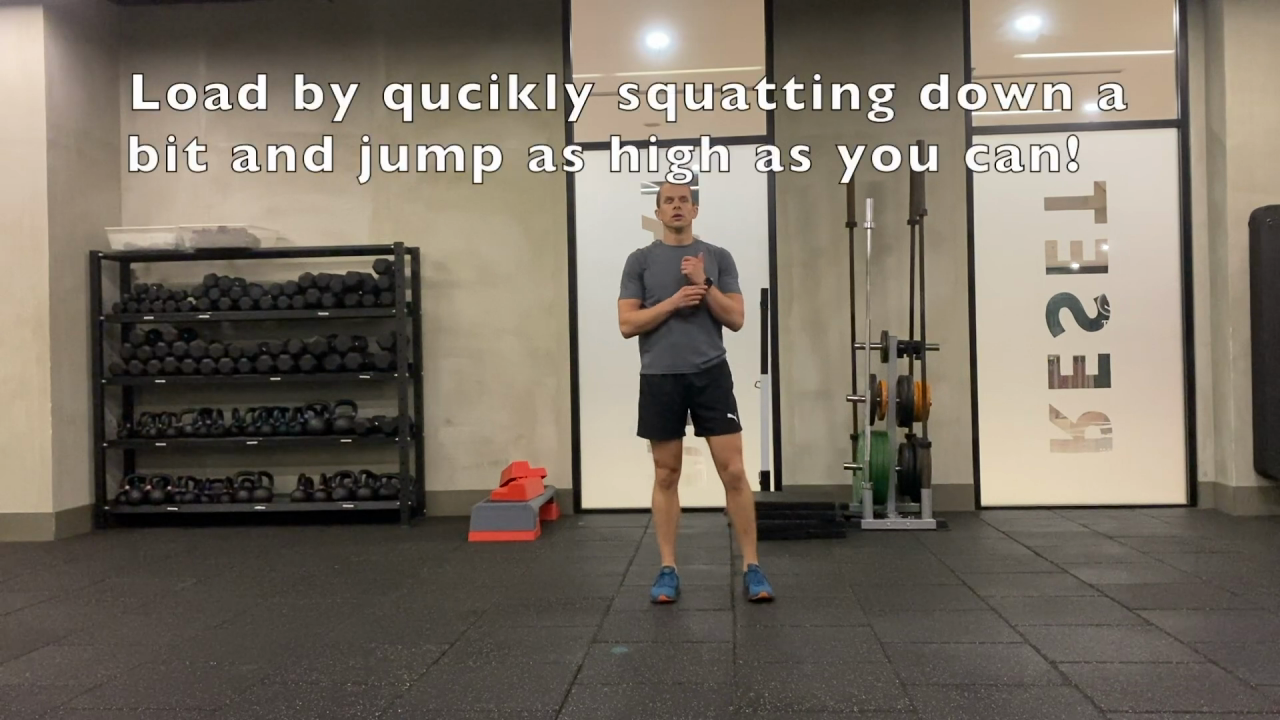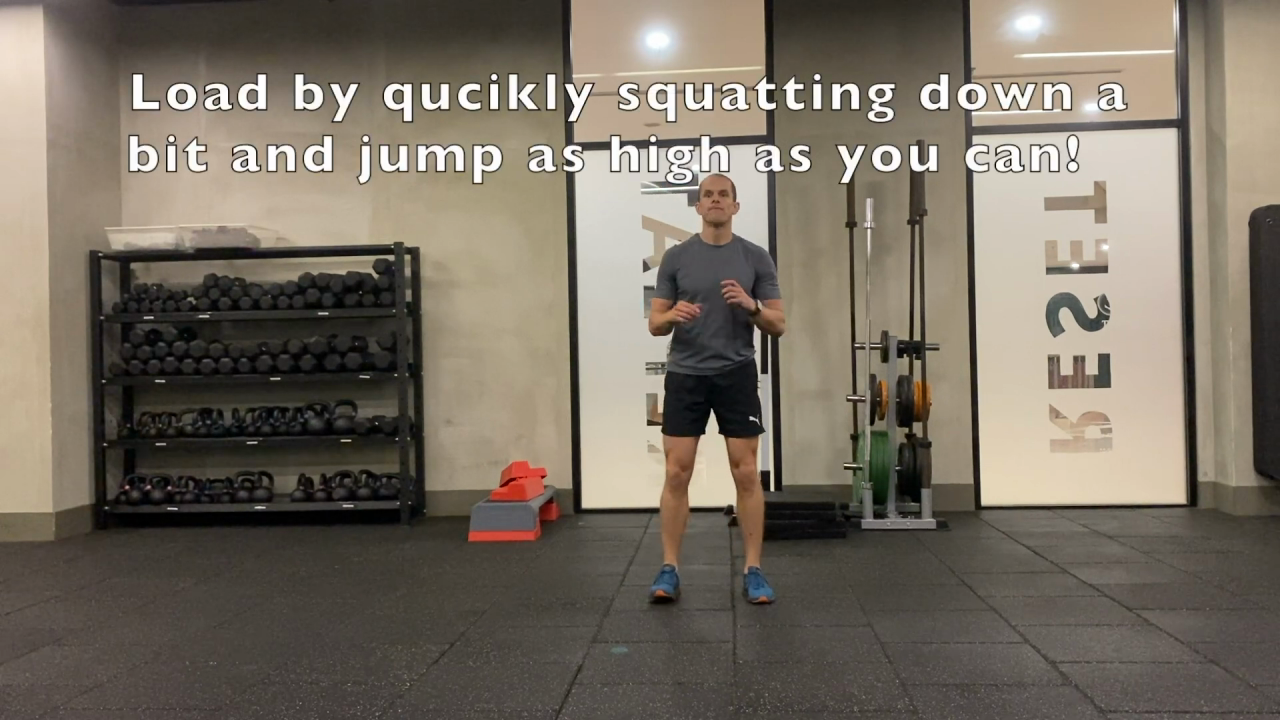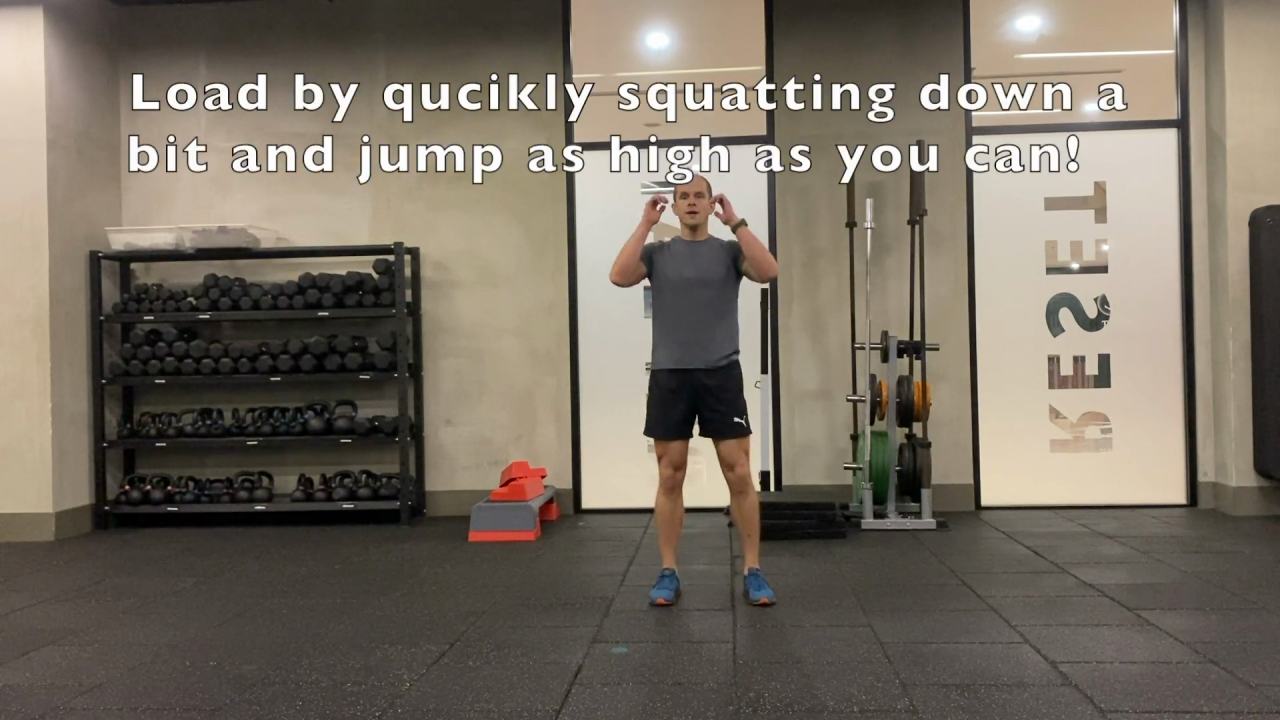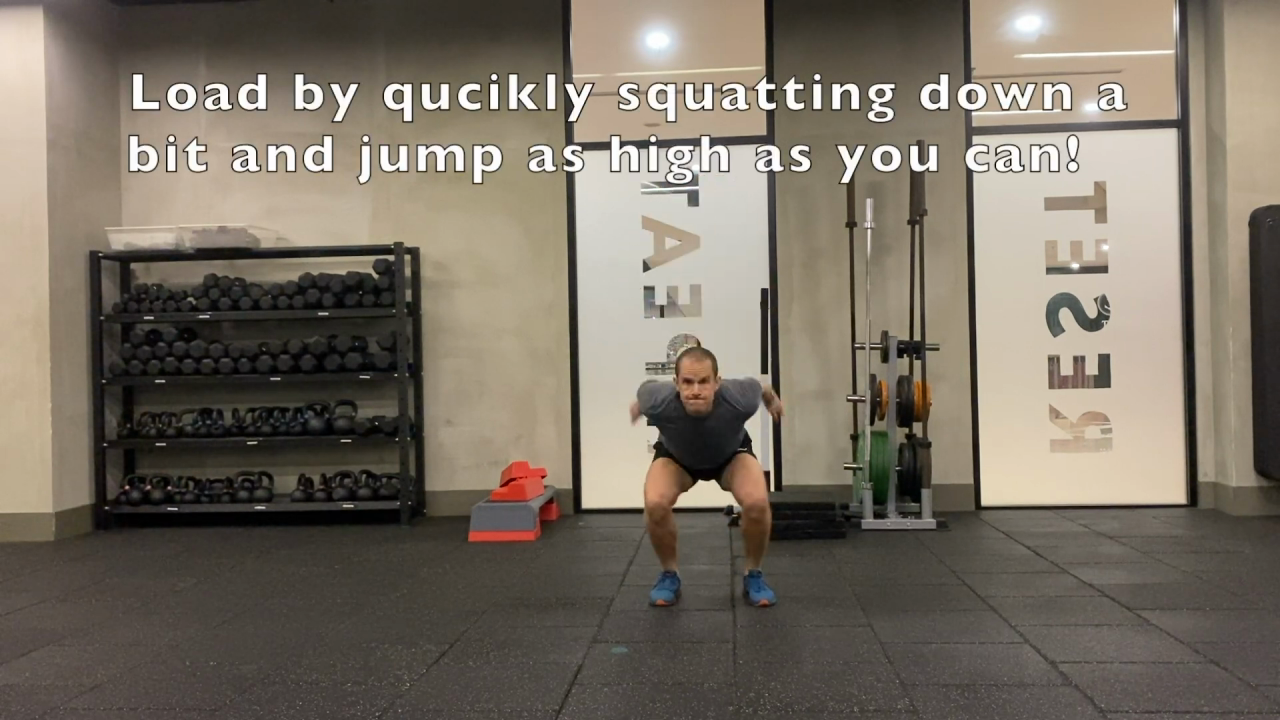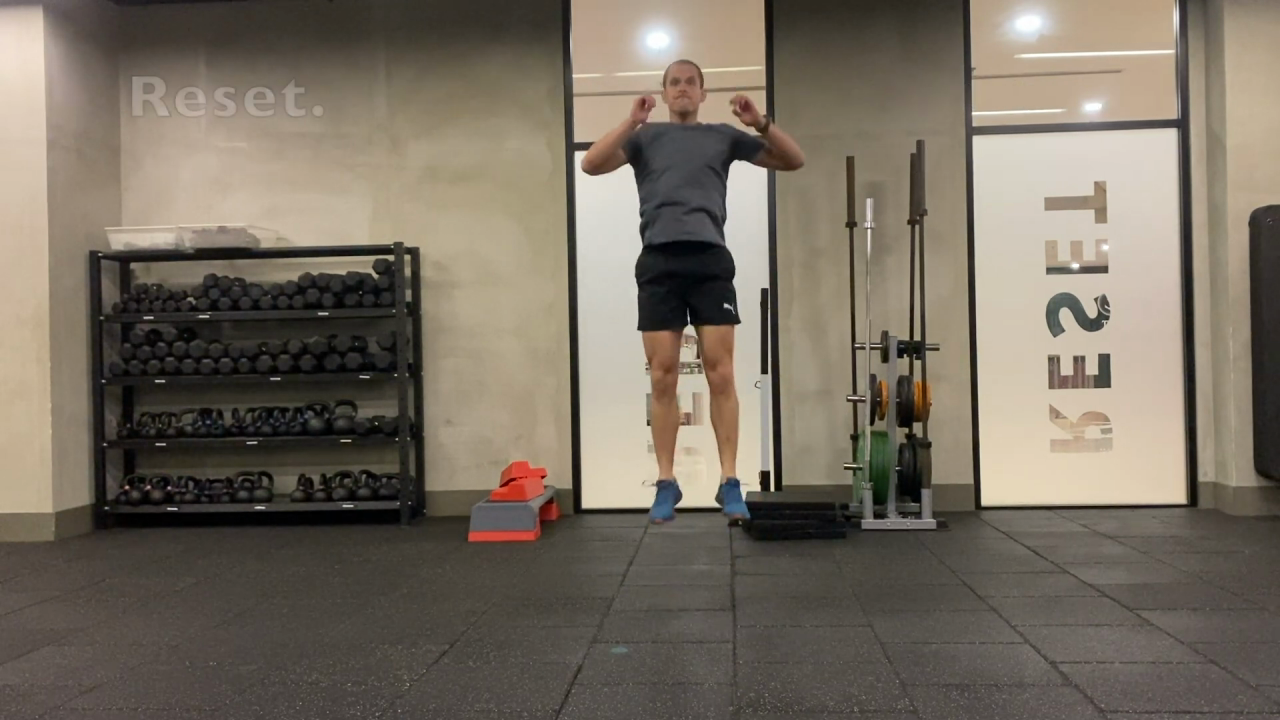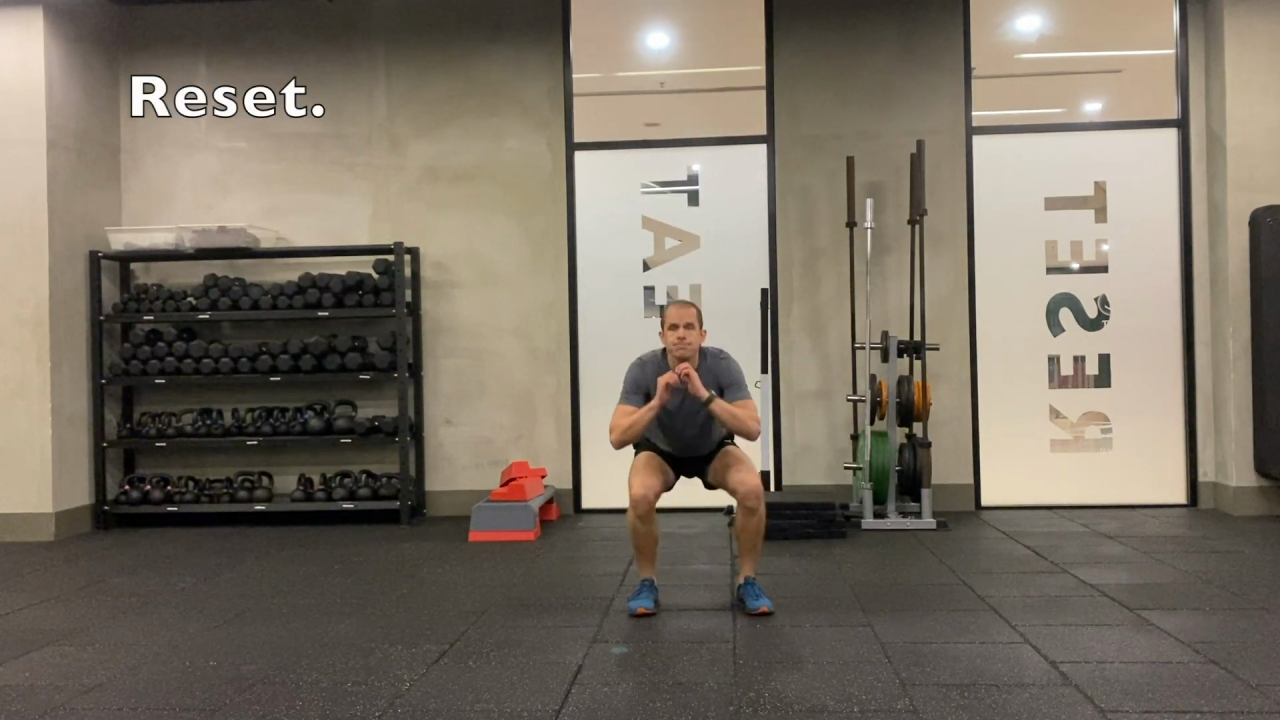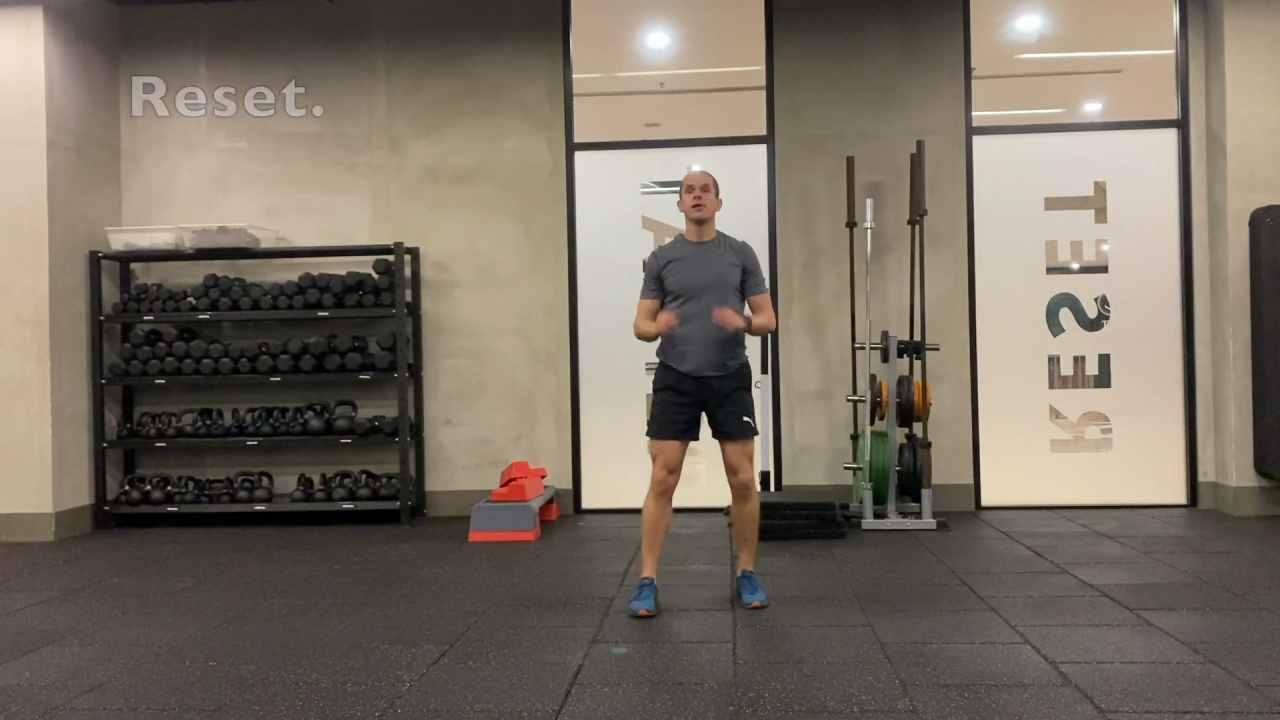
dt=0.7s
person 1, frame 1
left shoulder: (718, 257)
right shoulder: (640, 261)
left elbow: (735, 318)
right elbow: (627, 324)
left wrist: (704, 285)
right wrist: (674, 300)
left hip: (710, 374)
right hip: (660, 378)
left knee: (733, 472)
right knee: (666, 476)
left ankle: (751, 567)
right ankle: (668, 569)
person 1, frame 2
left shoulder: (756, 257)
right shoulder: (676, 257)
left elbow: (778, 325)
right elbow: (654, 323)
left wrist: (750, 305)
right wrist: (673, 315)
left hip: (737, 375)
right hip: (685, 376)
left knee: (747, 475)
right knee: (677, 475)
left ankle: (752, 570)
right ankle: (669, 569)
person 1, frame 3
left shoulder: (730, 250)
right shoulder: (657, 252)
left elbow: (767, 271)
right elbow: (619, 276)
left wrist: (736, 221)
right wrist: (645, 223)
left hip: (721, 374)
right hip: (669, 375)
left knee: (739, 476)
right knee: (670, 478)
left ankle: (753, 571)
right ankle: (668, 572)
person 1, frame 4
left shoulder: (740, 397)
right shoulder: (659, 401)
left elbow: (760, 388)
left wrist: (773, 400)
right wrist: (637, 406)
left hip: (730, 454)
right hip: (676, 457)
left knee: (757, 502)
right knee: (655, 503)
left ankle: (753, 574)
right ankle: (670, 573)
person 1, frame 5
left shoulder: (724, 136)
right shoulder: (643, 137)
left elbow: (793, 161)
right elbow: (590, 166)
left wrist: (760, 123)
right wrist: (630, 123)
left hip: (710, 261)
right hip: (659, 262)
left knee: (720, 375)
right knee: (663, 378)
left ankle: (730, 482)
right ankle: (666, 482)
person 1, frame 6
left shoulder: (722, 365)
right shoulder: (644, 370)
left elbow: (752, 428)
right elbow: (618, 437)
left wrist: (705, 395)
right wrist: (658, 402)
left hip: (712, 448)
right hip: (660, 450)
left knee: (751, 490)
right knee: (640, 497)
left ankle: (747, 581)
right ankle: (647, 582)
person 1, frame 7
left shoulder: (741, 254)
right shoulder: (662, 258)
left elbow: (767, 316)
right elbow: (642, 321)
left wrist: (742, 321)
right wrist: (654, 327)
left hip: (730, 380)
right hip: (676, 381)
left knee: (742, 481)
right knee: (662, 482)
left ankle: (746, 574)
right ankle: (647, 582)
